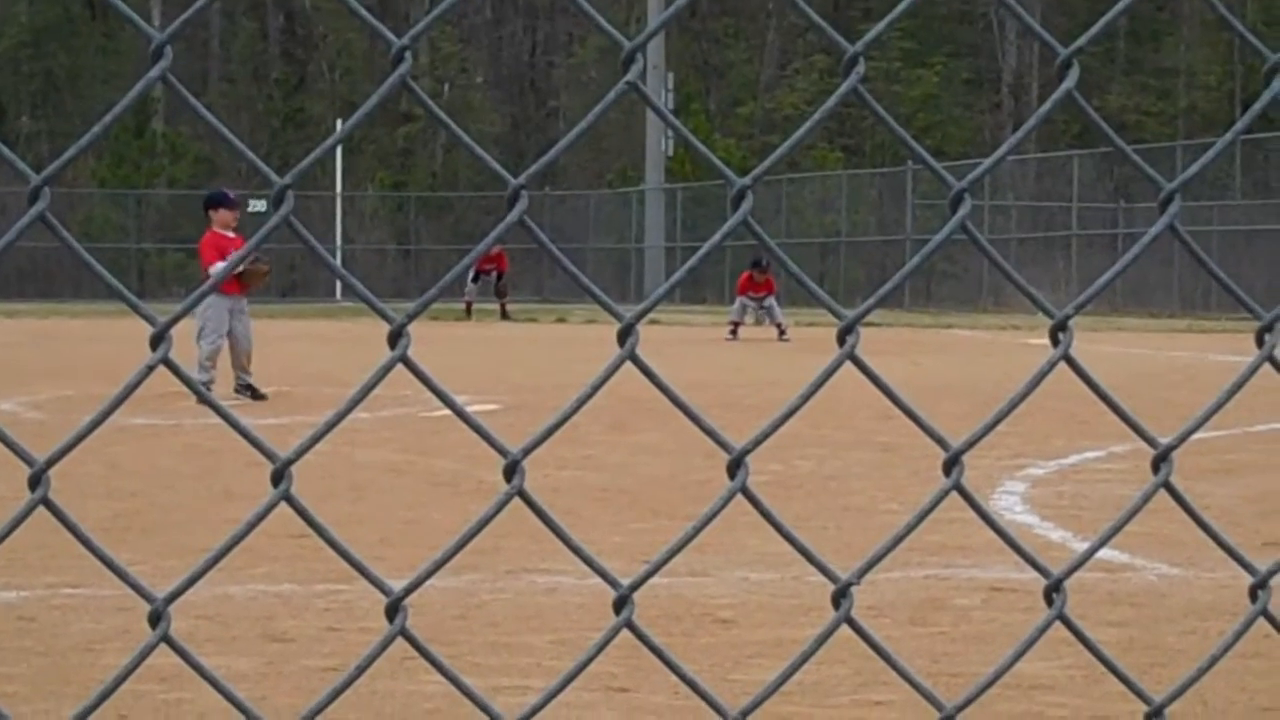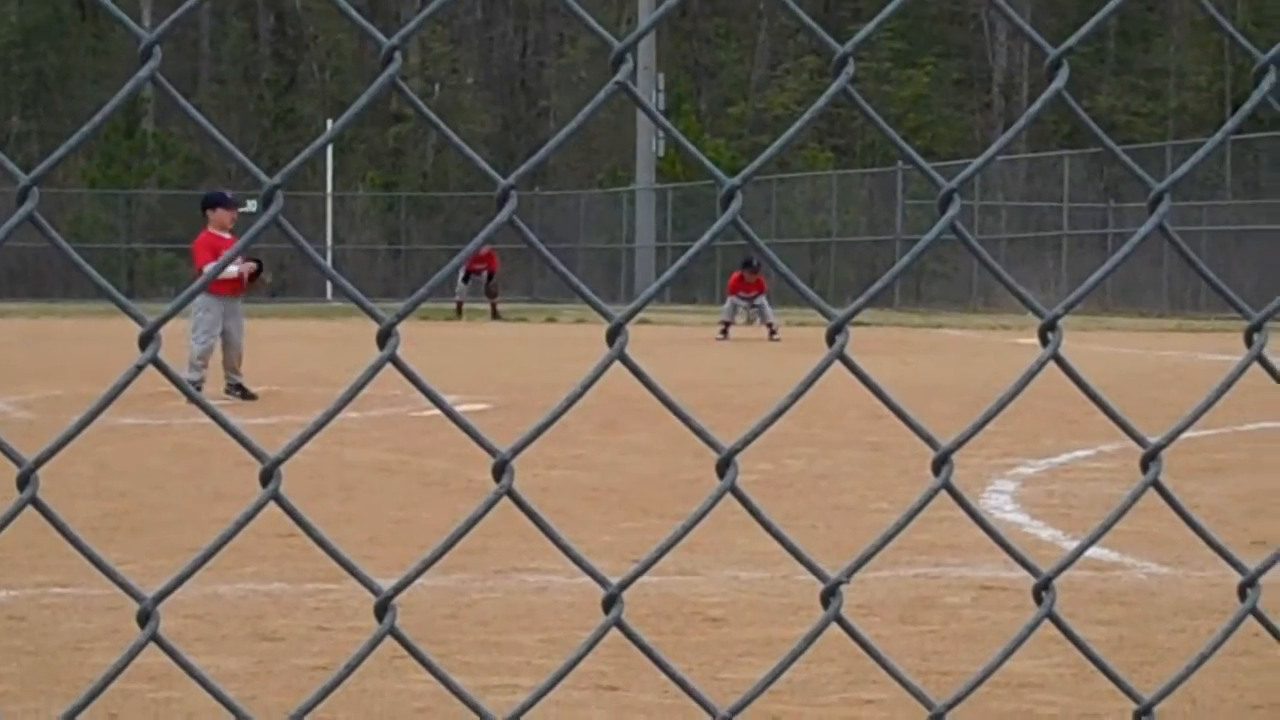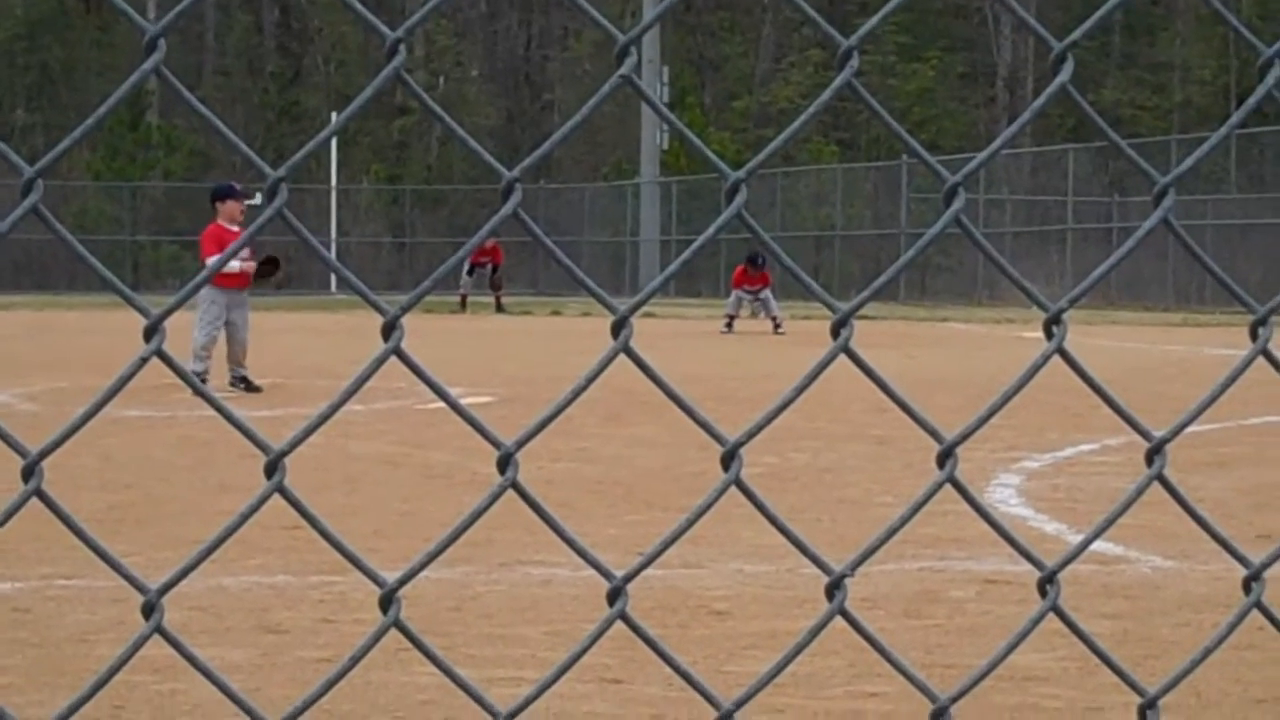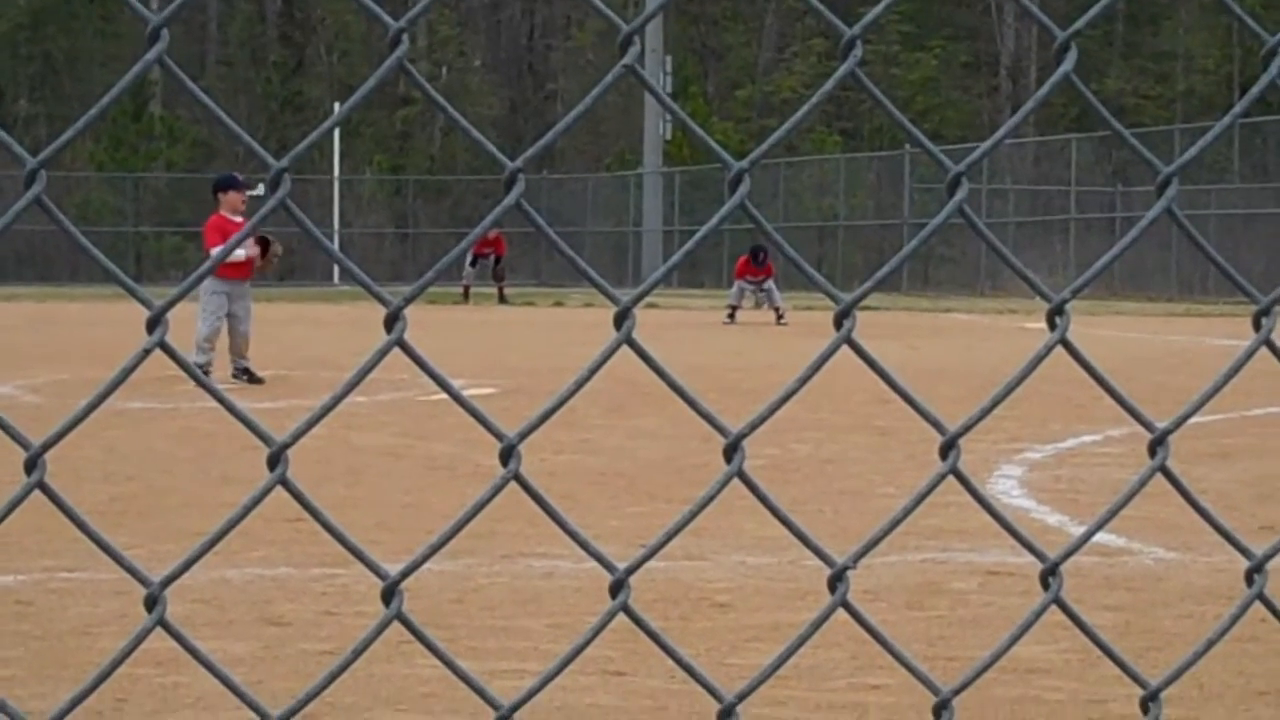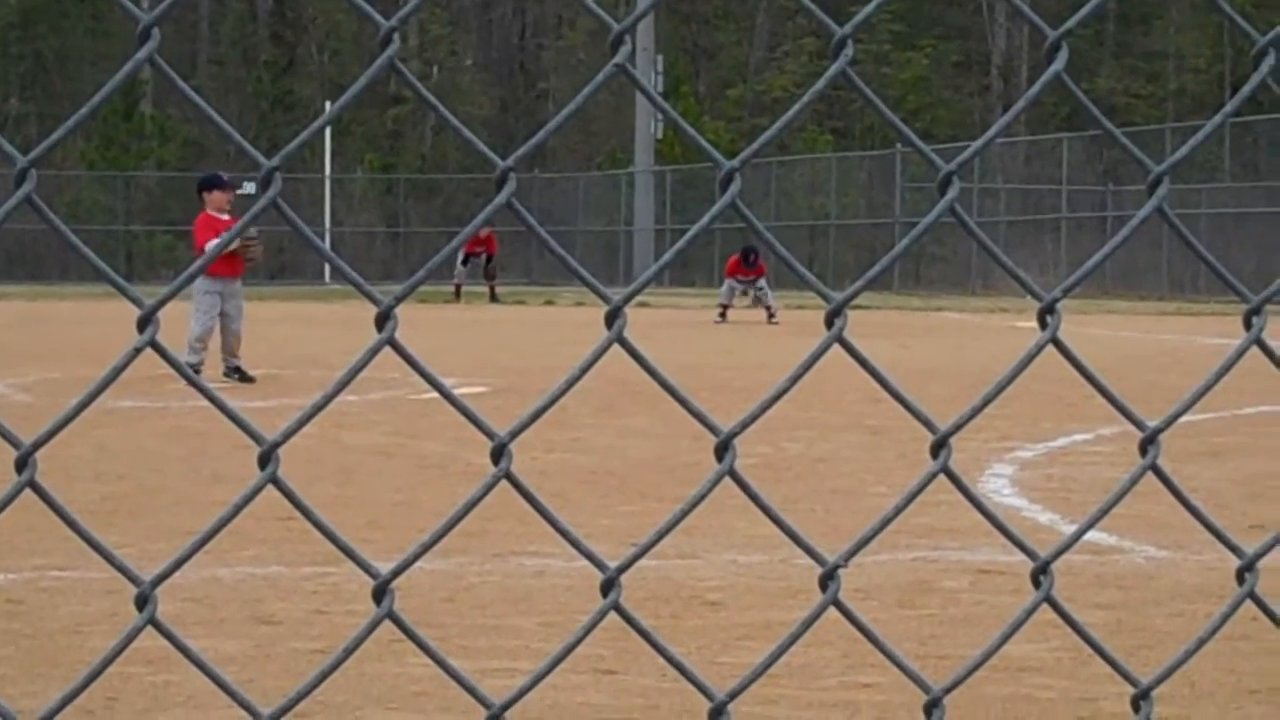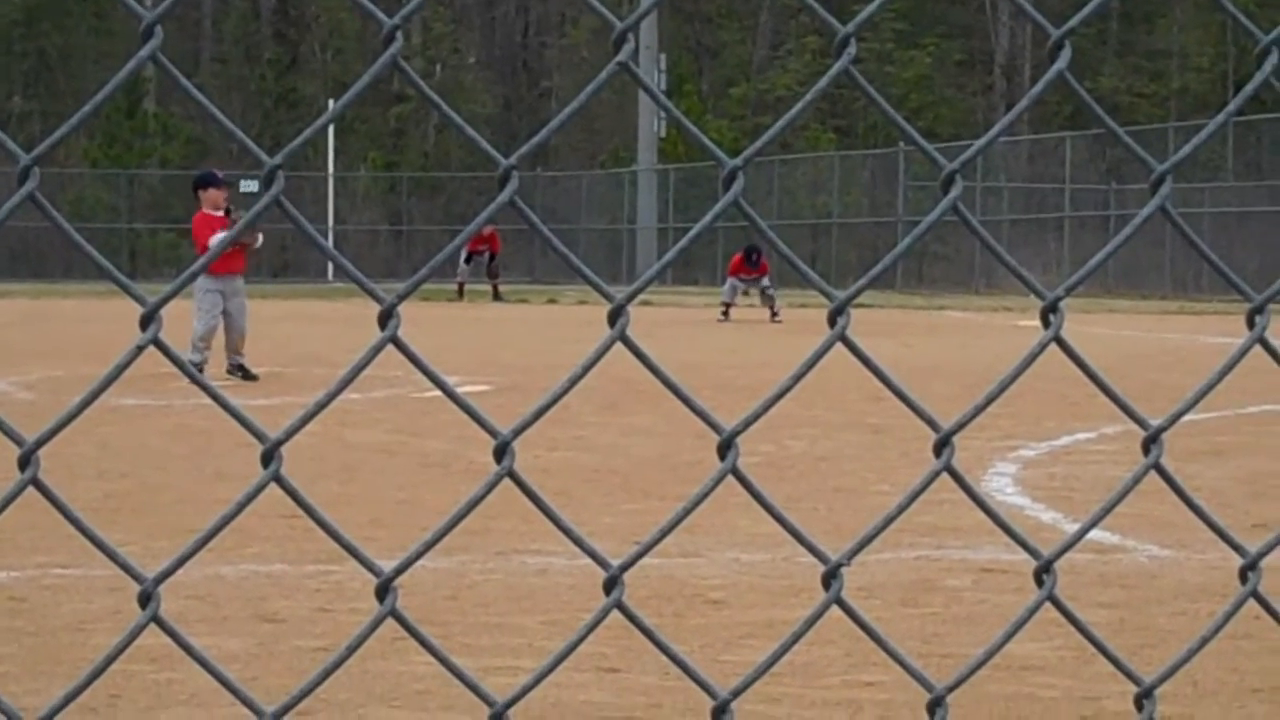
dt=0.1s
person 1, frame 1
left shoulder: (238, 239)
right shoulder: (209, 240)
right elbow: (215, 269)
left hip: (238, 299)
right hip: (216, 299)
left knee: (243, 343)
right knee: (211, 343)
left ankle: (243, 383)
right ankle: (203, 385)
person 1, frame 2
left shoulder: (234, 241)
right shoulder: (204, 241)
right elbow: (209, 269)
left wrist: (248, 271)
right wrist: (239, 269)
left hip: (233, 301)
right hip: (209, 300)
left knee: (236, 344)
right knee: (203, 343)
left ankle: (234, 383)
right ankle: (194, 385)
person 1, frame 3
left shoulder: (243, 234)
right shoulder: (212, 232)
right elbow: (212, 262)
left wrist: (254, 267)
right wrist: (240, 266)
left hip: (240, 294)
right hip: (215, 293)
left knee: (240, 338)
right knee: (207, 335)
left ankle: (238, 376)
right ankle: (198, 376)
person 1, frame 4
left shoulder: (246, 225)
right shoulder: (214, 223)
left elbow: (250, 252)
right elbow: (217, 252)
left wrist: (258, 254)
right wrist: (245, 254)
left hip: (242, 286)
right hip: (217, 284)
left knee: (242, 329)
right knee: (210, 327)
left ankle: (241, 368)
right ankle: (201, 369)
person 1, frame 5
left shoulder: (234, 221)
right shoulder: (203, 221)
left elbow: (248, 247)
right elbow: (211, 247)
left wrist: (248, 244)
right wrist: (237, 238)
left hip: (233, 283)
right hip: (208, 283)
left knee: (234, 327)
right knee: (203, 325)
left ankle: (232, 366)
right ankle: (192, 367)
person 1, frame 6
left shoulder: (234, 218)
right shoulder: (200, 220)
left elbow: (256, 241)
right elbow: (215, 244)
left wrist: (251, 233)
left hip: (235, 281)
right hip: (210, 281)
left knee: (238, 325)
right knee: (206, 324)
left ankle: (236, 364)
right ankle: (195, 366)
